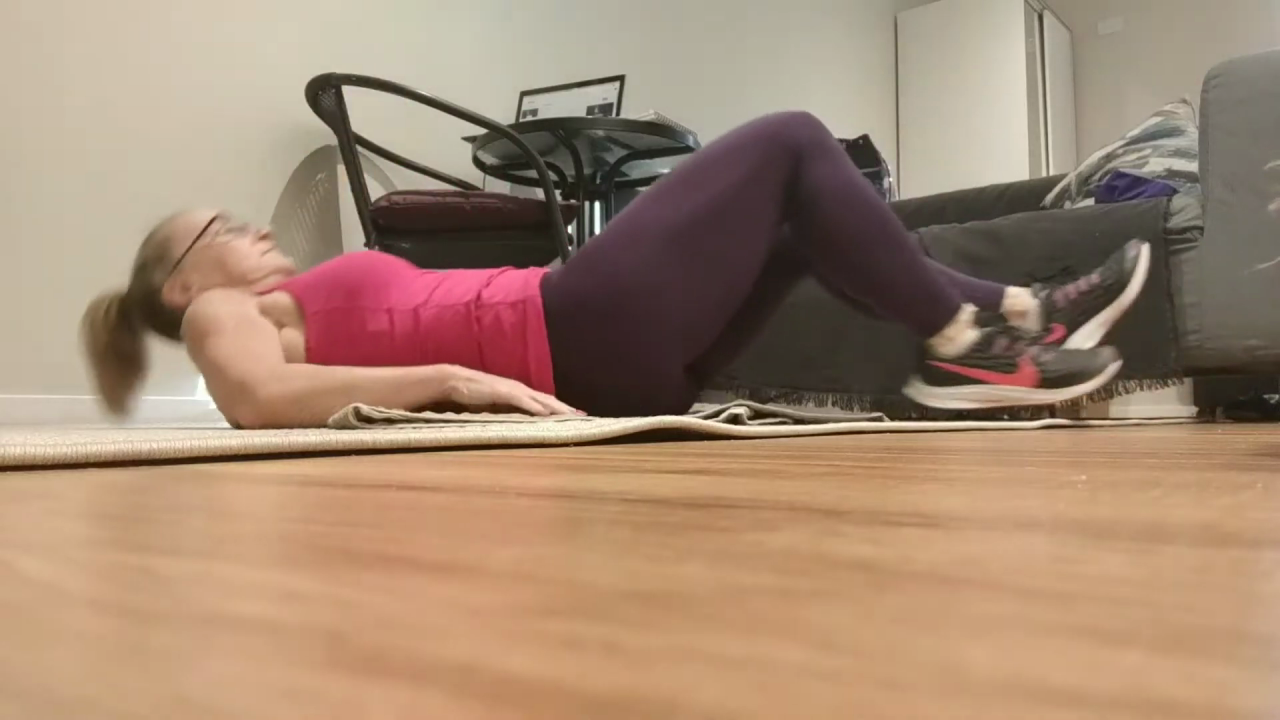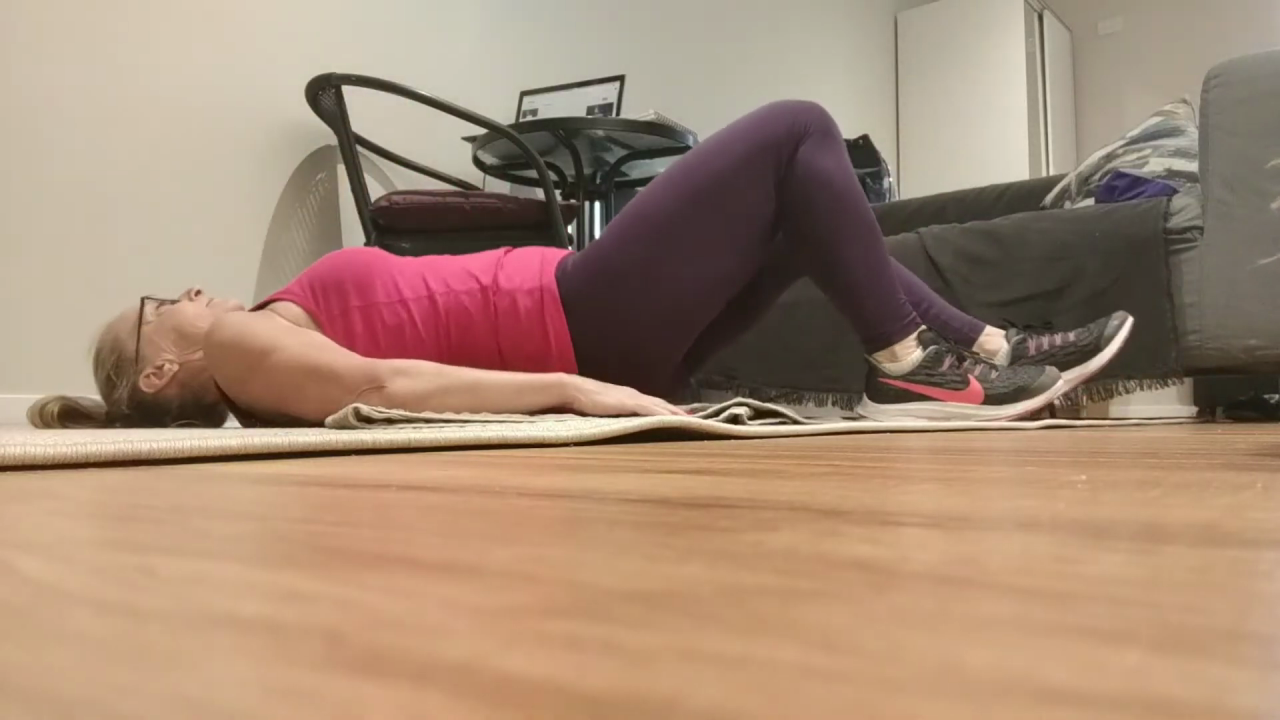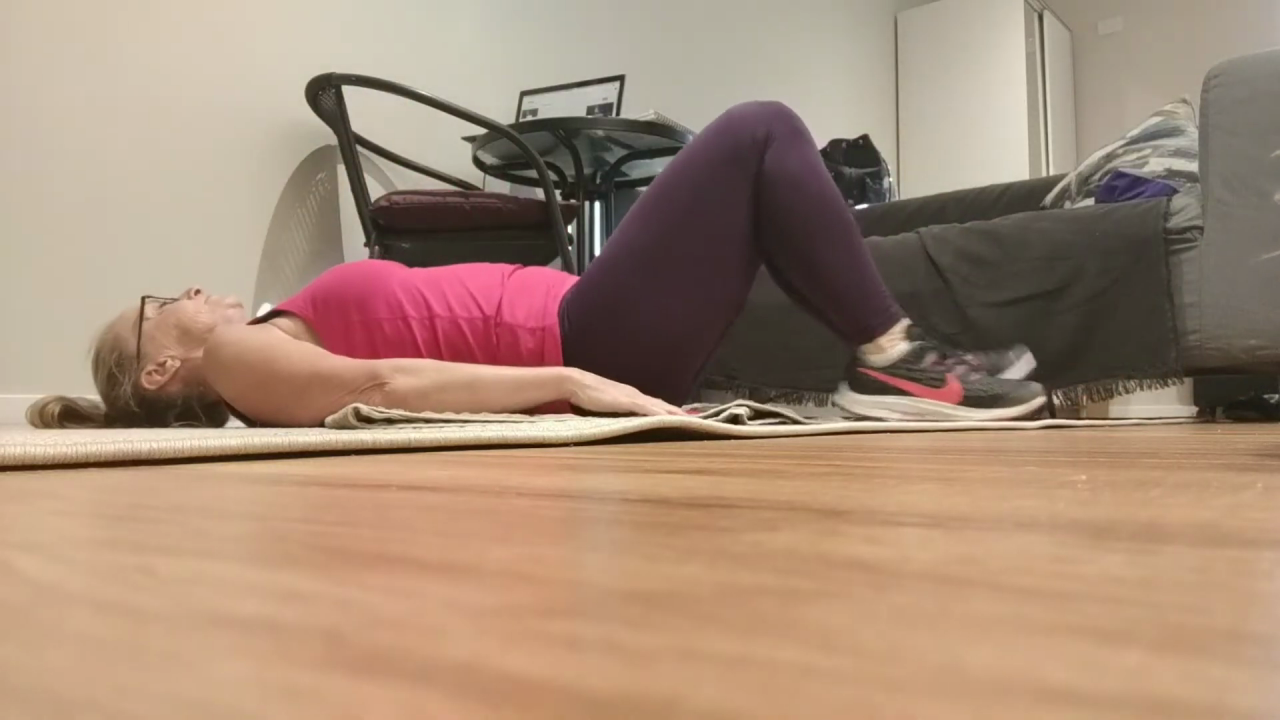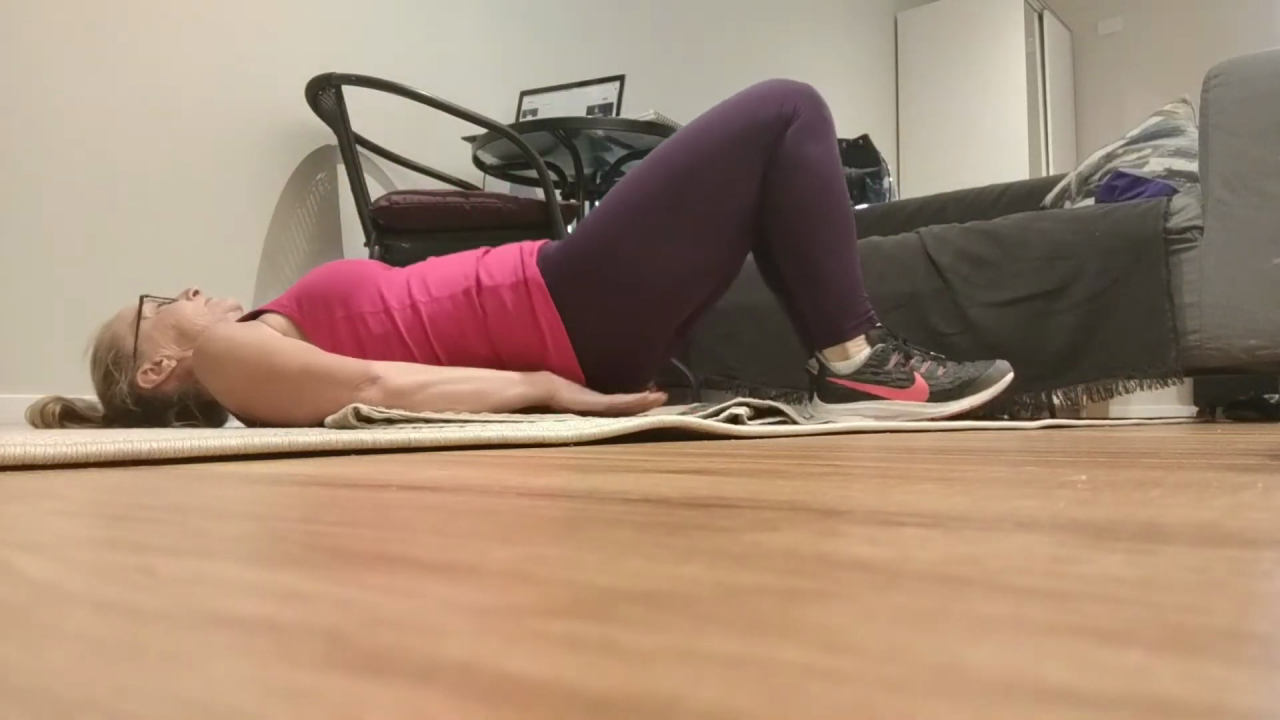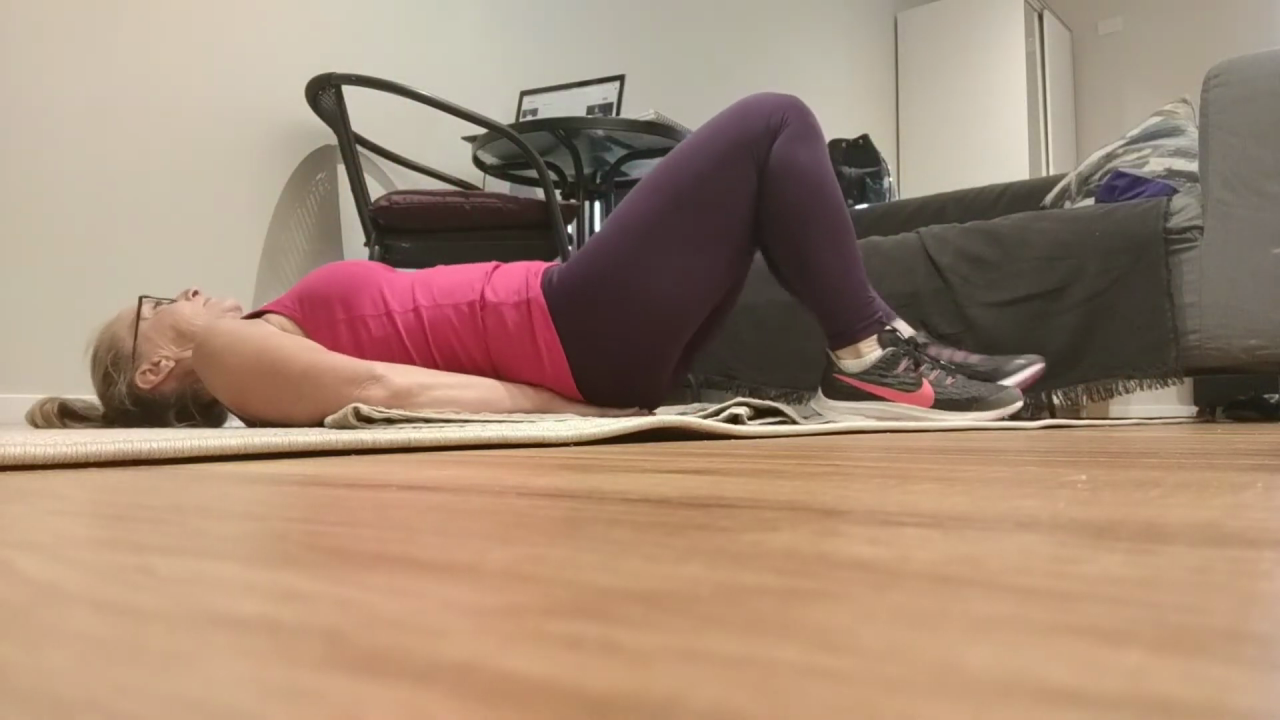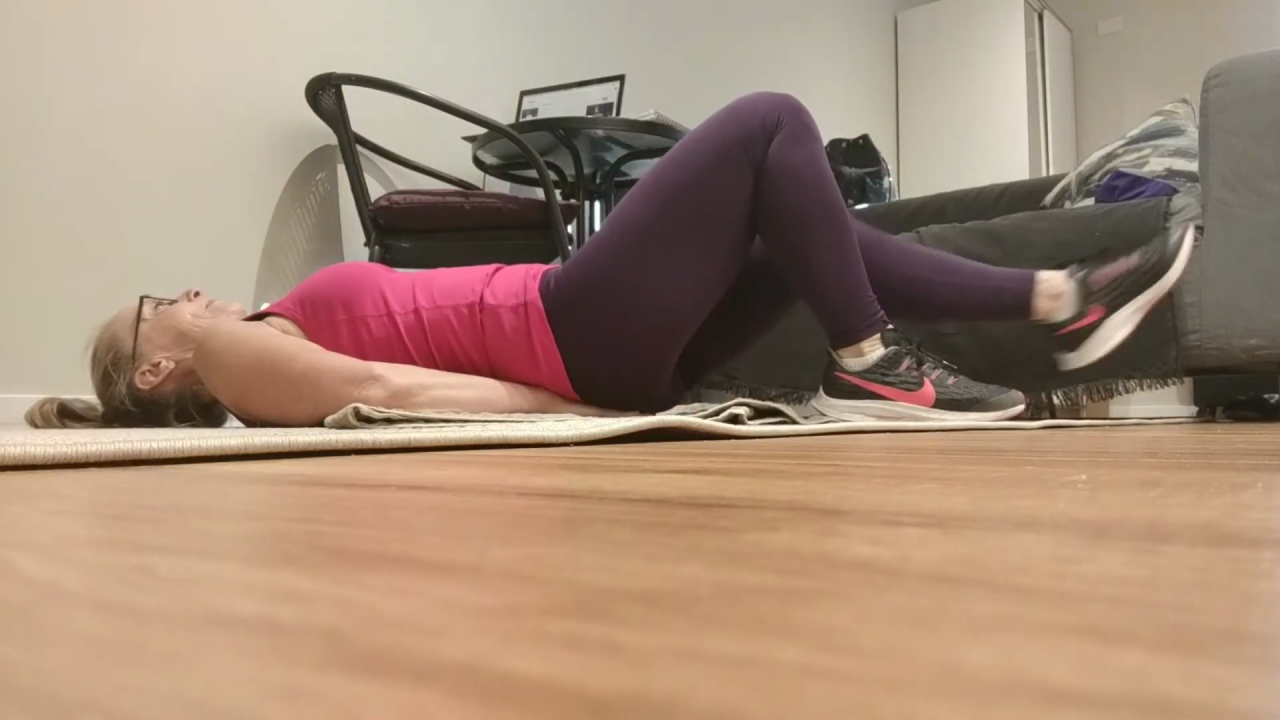
dt=0.7s
person 1, frame 1
left shoulder: (307, 312)
right shoulder: (225, 317)
right elbow: (258, 402)
right wrist: (456, 379)
left hip: (598, 357)
right hip: (580, 339)
left knee: (800, 225)
right knee: (792, 141)
left ankle: (1009, 316)
right ankle: (967, 350)
person 1, frame 2
left shoulder: (273, 338)
right shoulder: (249, 352)
right elbow: (387, 387)
right wrist: (575, 389)
left hip: (592, 324)
right hip: (588, 326)
left knee: (807, 211)
right knee: (798, 130)
left ankle: (991, 350)
right ankle: (907, 367)
person 1, frame 3
left shoulder: (273, 340)
right shoulder: (241, 362)
right elbow: (388, 386)
right wrist: (572, 383)
left hip: (577, 323)
right hip: (588, 344)
left knee: (756, 174)
right knee: (761, 131)
left ankle: (902, 357)
right ankle: (892, 363)
person 1, frame 4
left shoulder: (261, 339)
right shoulder: (230, 359)
right elbow: (384, 386)
right wrist: (556, 389)
left hip: (577, 317)
right hip: (575, 313)
left knee: (766, 162)
right knee: (788, 113)
left ankle: (849, 358)
right ankle: (854, 367)
person 1, frame 5
left shoulder: (263, 343)
right shoulder: (237, 359)
right elbow: (388, 391)
right wrist: (563, 408)
left hip: (579, 329)
right hip: (579, 333)
left knee: (761, 167)
right knee: (773, 124)
left ankle: (888, 349)
right ankle: (865, 369)
person 1, frame 6
left shoulder: (272, 337)
right shoulder: (243, 362)
right elbow: (386, 389)
right wrist: (562, 412)
left hip: (588, 337)
right hip: (583, 338)
left knee: (822, 251)
right knee: (771, 122)
left ankle: (1068, 304)
right ankle: (870, 370)
